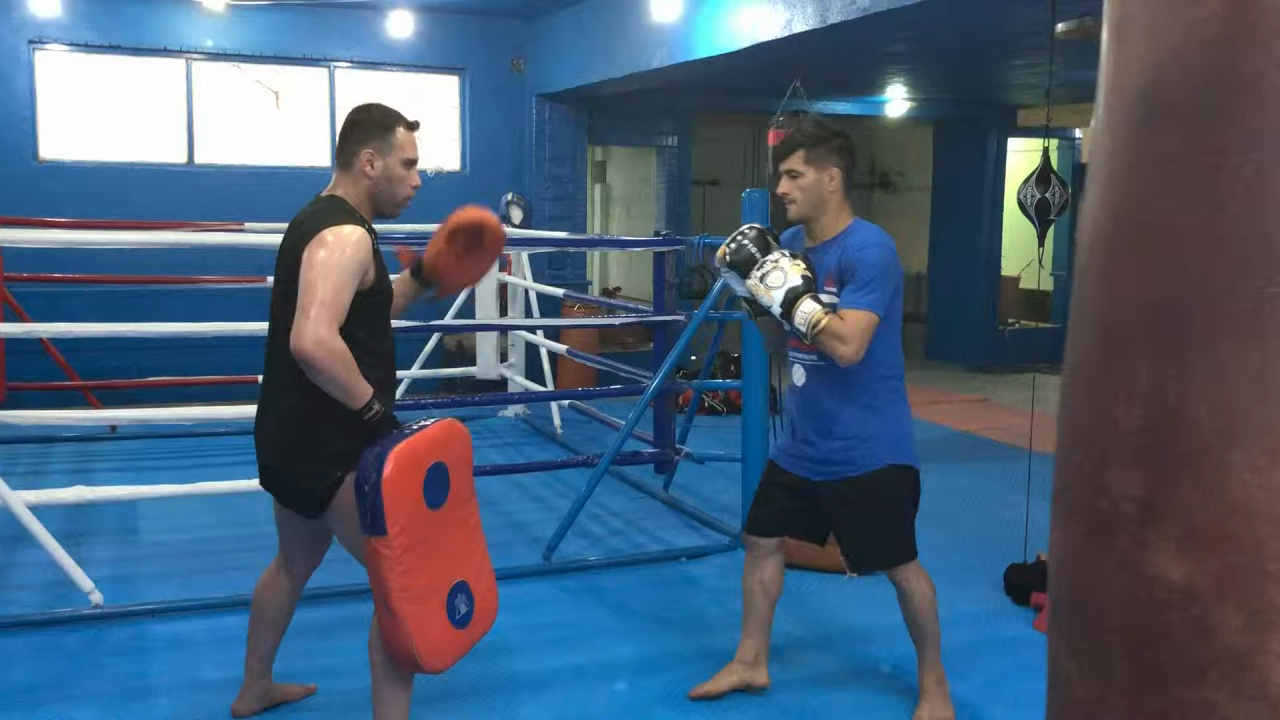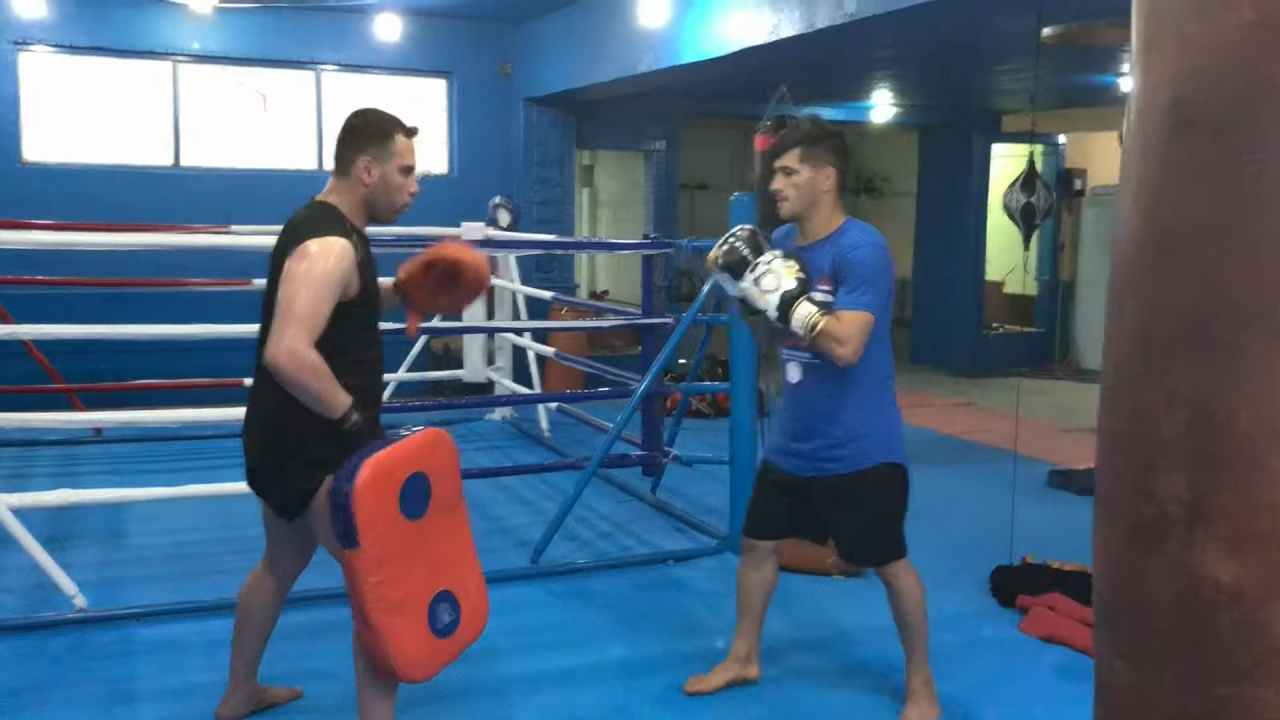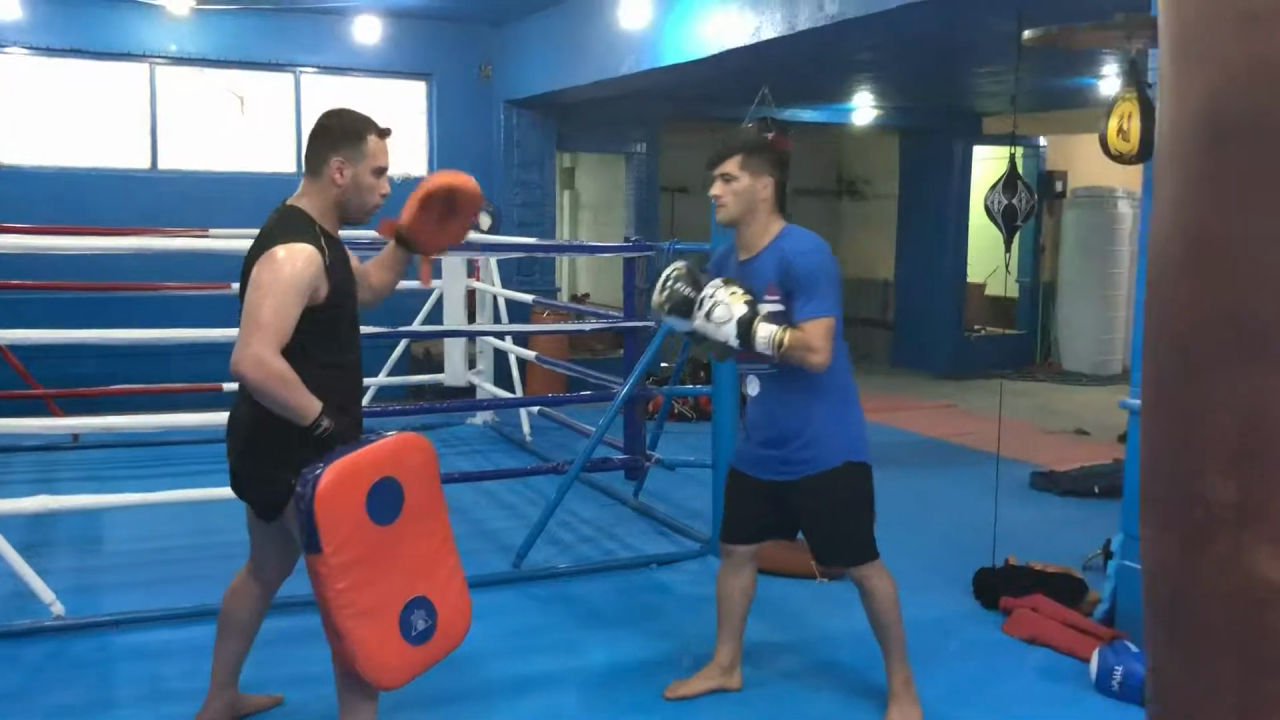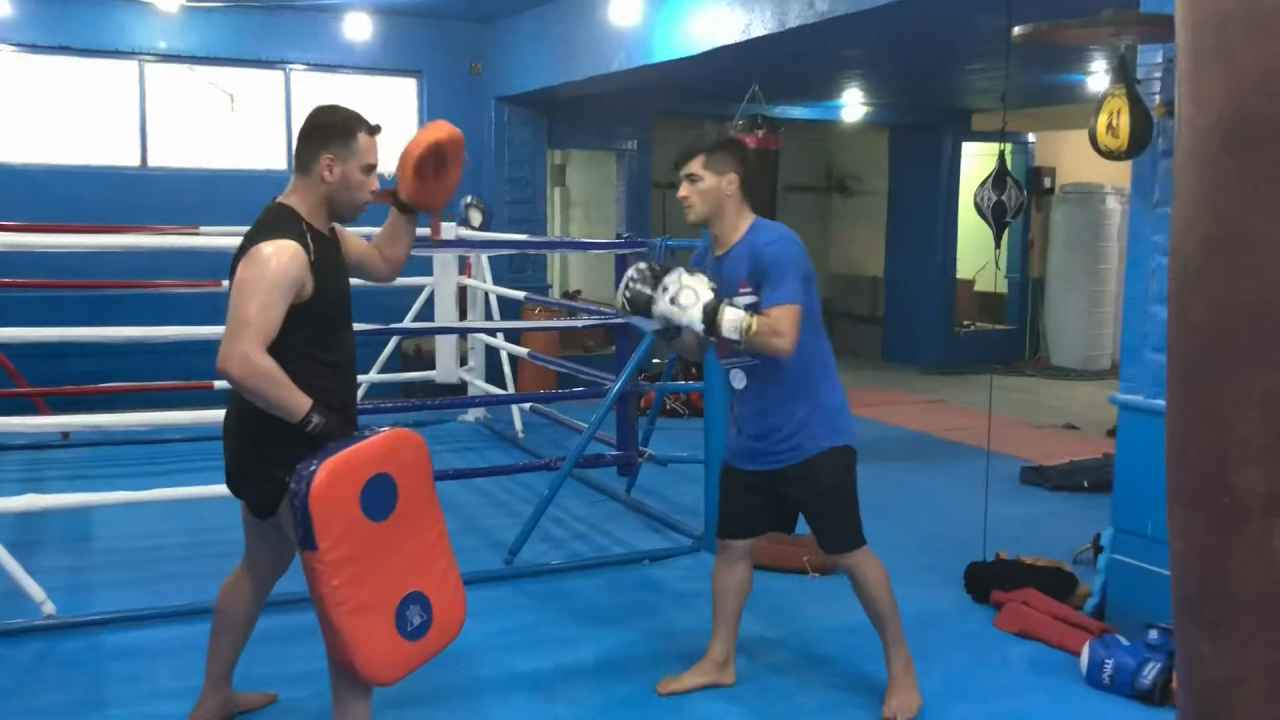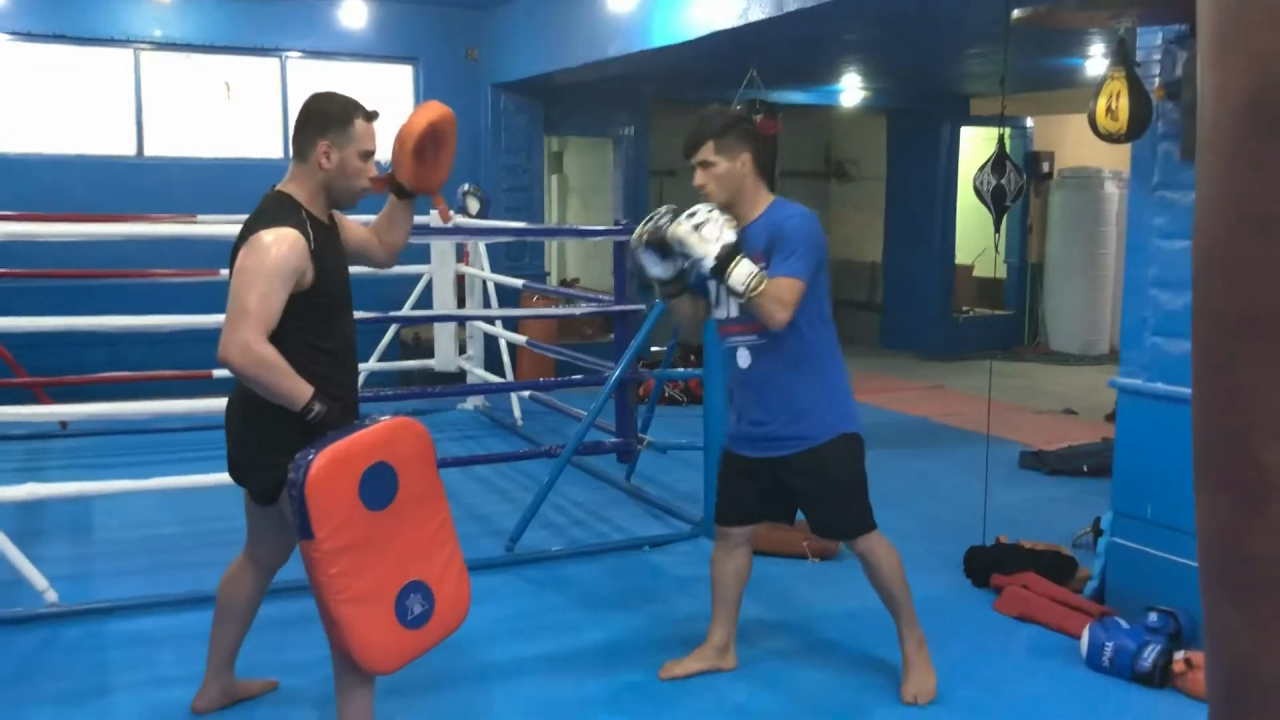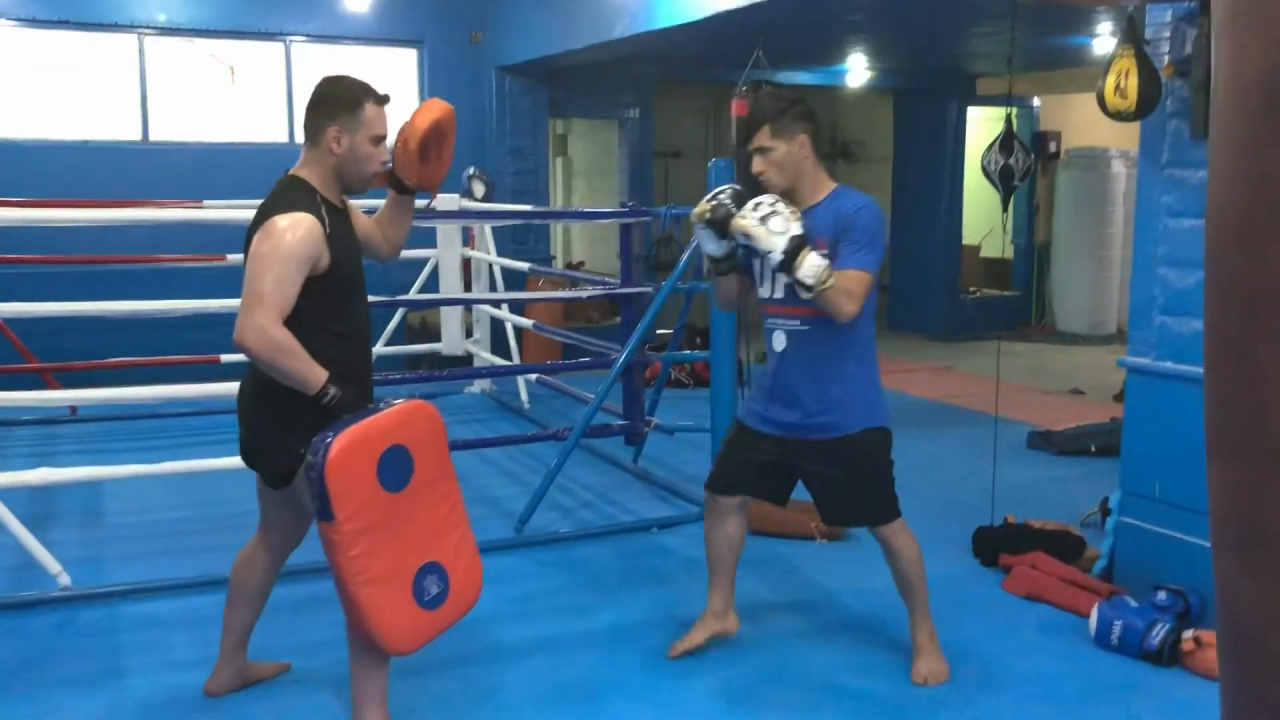
dt=0.2s
person 1, frame 1
left shoulder: (320, 220)
right shoulder: (345, 235)
right elbow: (314, 341)
left wrist: (421, 275)
right wrist: (375, 410)
left hip: (291, 433)
right hip: (327, 443)
left knee: (294, 561)
person 1, frame 2
left shoulder: (320, 226)
right shoulder: (331, 245)
right elbow: (288, 353)
left wrist: (403, 288)
right wrist: (355, 418)
left hip: (284, 439)
right hip: (312, 447)
left knee: (281, 564)
person 1, frame 3
left shoulder: (313, 235)
right shoulder: (295, 250)
left elbow: (364, 289)
right elbow: (253, 360)
left wrist: (409, 241)
right wrist: (327, 423)
left hip: (276, 446)
right hip: (294, 452)
left knee: (266, 570)
person 1, frame 4
left shoulder: (316, 232)
right shoulder: (280, 249)
left elbow: (384, 262)
right elbow: (239, 360)
left wrist: (410, 204)
right wrist: (316, 421)
left hip: (280, 446)
right hip: (289, 450)
left knee: (261, 568)
person 1, frame 5
left shoulder: (317, 219)
right shoulder: (280, 238)
left elbow: (382, 250)
right elbow: (240, 348)
left wrist: (406, 189)
right wrist: (318, 407)
left hip: (281, 433)
right hip: (291, 437)
left knee: (263, 554)
person 1, frame 6
left shoulder: (327, 203)
right shoulder: (295, 222)
left elbow: (384, 243)
right elbow: (255, 332)
left wrist: (405, 184)
right wrist: (333, 393)
left hip: (291, 417)
right hip: (305, 420)
left knee: (277, 538)
left ankle: (229, 665)
person 2, frame 1
left shoulder: (870, 250)
right shoulder: (790, 242)
left elbow: (847, 346)
left wrist: (788, 293)
right wrist: (751, 289)
left hip: (869, 450)
right hip: (803, 443)
left knee: (900, 565)
right knee: (761, 541)
right ankle: (750, 662)
person 2, frame 2
left shoulder: (863, 249)
right shoulder: (784, 239)
left elbow: (846, 346)
left wrist: (785, 296)
right wrist: (747, 287)
left hip: (860, 447)
right hip: (793, 440)
left knee: (890, 563)
right knee: (757, 542)
right ankle: (743, 656)
person 2, frame 3
left shoulder: (804, 254)
right shoulder: (724, 260)
left elbow: (816, 353)
left wrist: (743, 322)
right wrist: (691, 321)
left hip: (826, 448)
right hip: (760, 447)
left knee: (860, 564)
right knee: (736, 550)
right ankle: (725, 664)
person 2, frame 4
left shoulder: (775, 245)
right shoulder: (702, 260)
left elbow: (780, 339)
right elbow: (697, 344)
left wrist: (706, 311)
right wrist: (662, 313)
left hip: (811, 434)
right hip: (750, 439)
left knee: (848, 551)
right knee: (732, 545)
left ankle: (900, 666)
right ankle: (719, 660)
person 2, frame 5
left shoulder: (794, 224)
right shoulder: (712, 231)
left elbow: (776, 311)
right elbow: (690, 319)
left wrist: (721, 253)
right wrist: (663, 270)
left hip: (817, 423)
right hip: (751, 425)
left knee: (859, 535)
right knee: (730, 531)
left ankle: (914, 648)
right ankle: (720, 644)
person 2, frame 6
left shoulder: (857, 212)
right shoulder: (764, 214)
left elbow: (844, 304)
right elbow: (729, 297)
left wrist: (787, 245)
right wrist: (716, 246)
left hip: (844, 413)
right hip: (772, 406)
left knee: (885, 523)
right knee: (722, 497)
left ankle: (924, 634)
right ankle: (719, 612)
